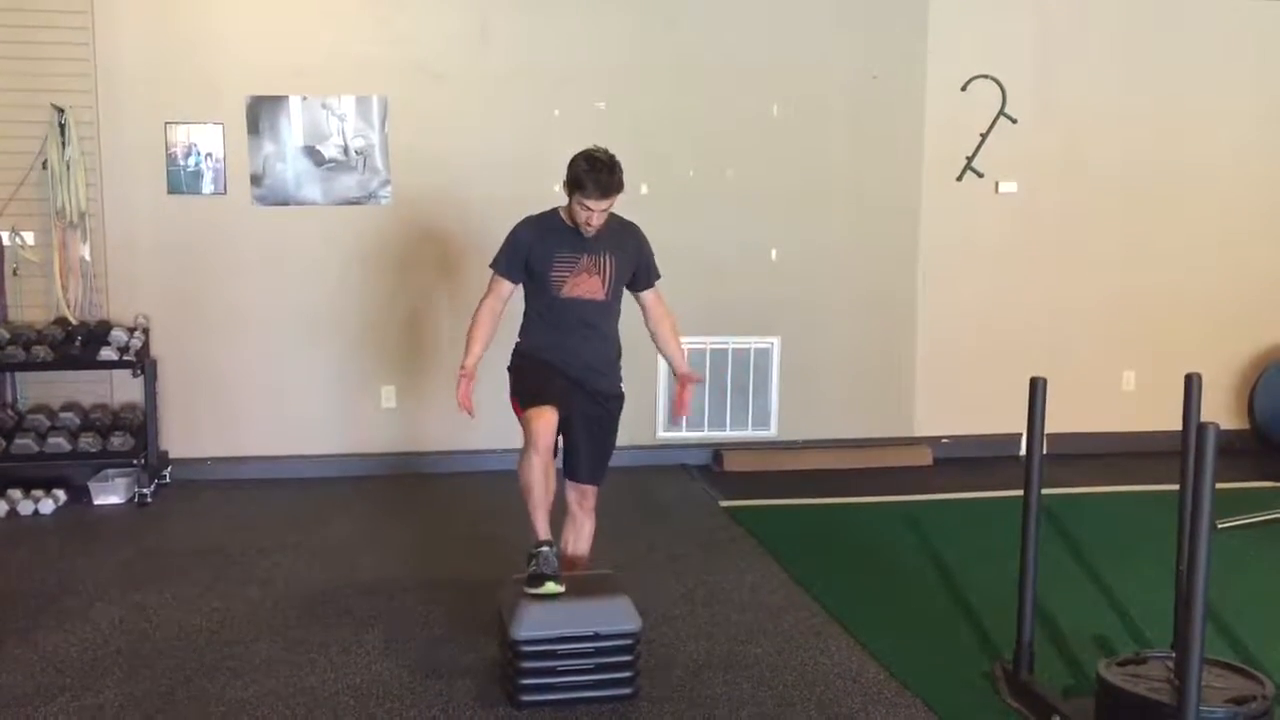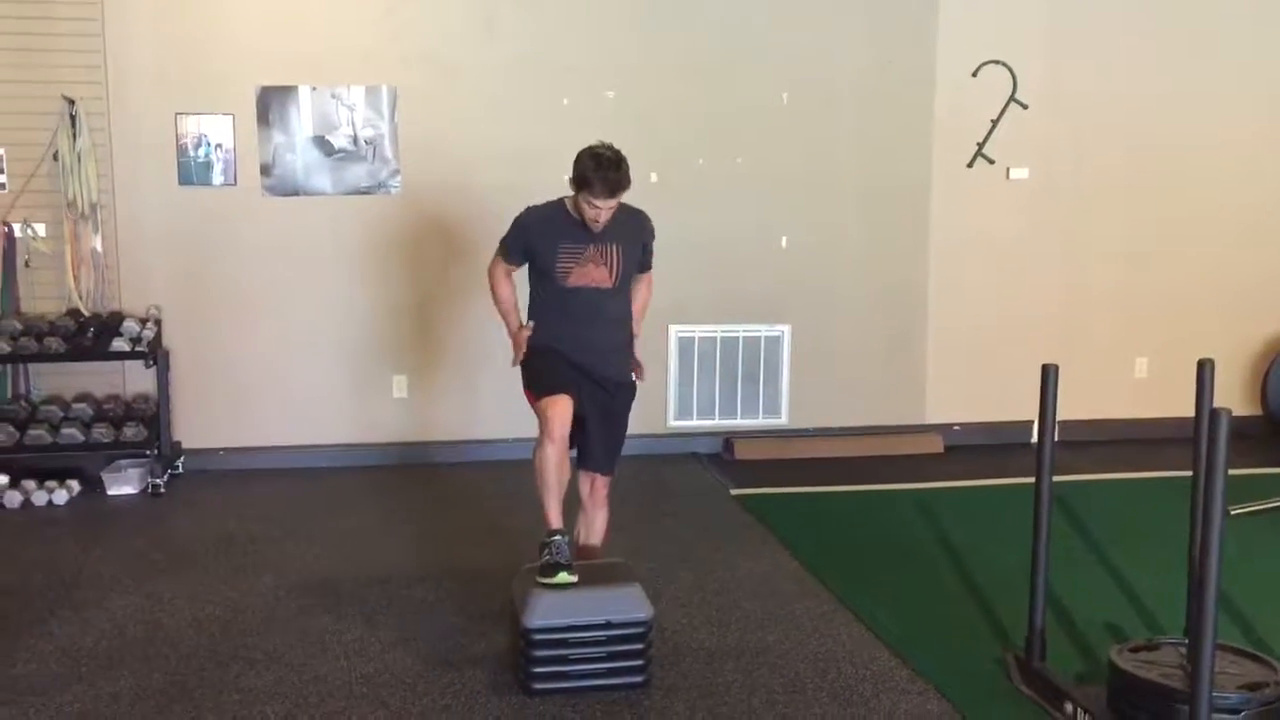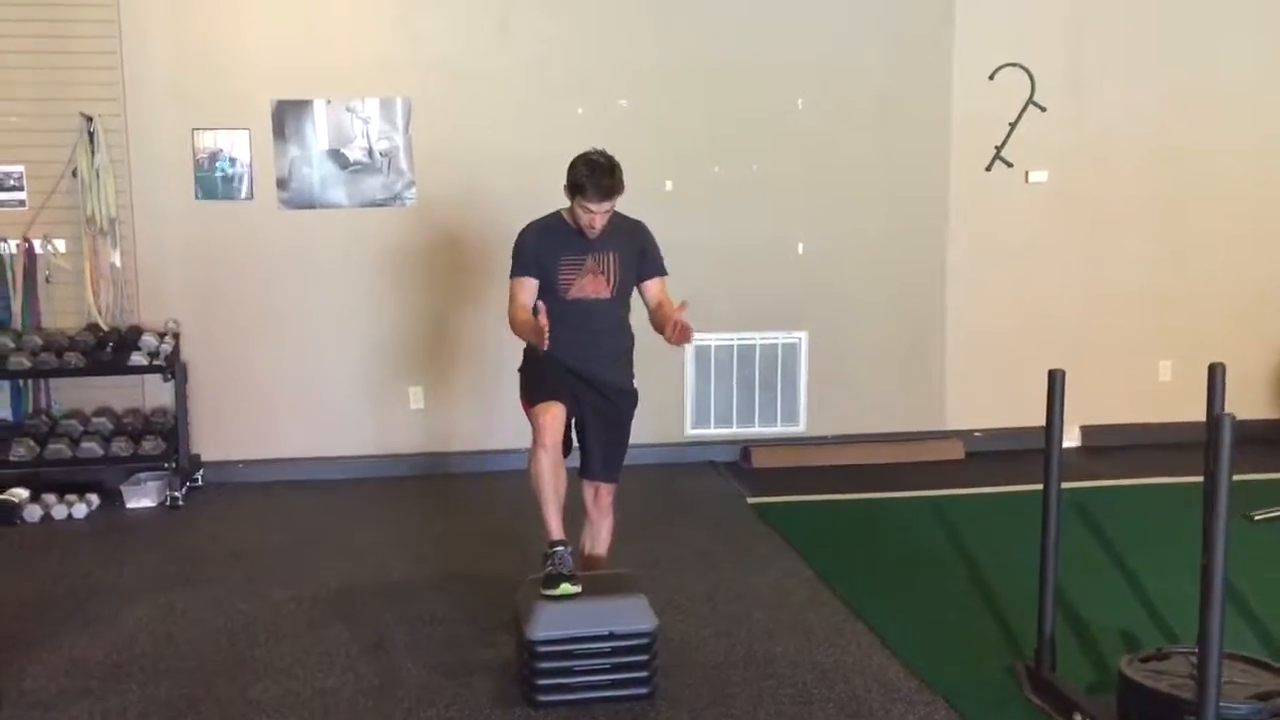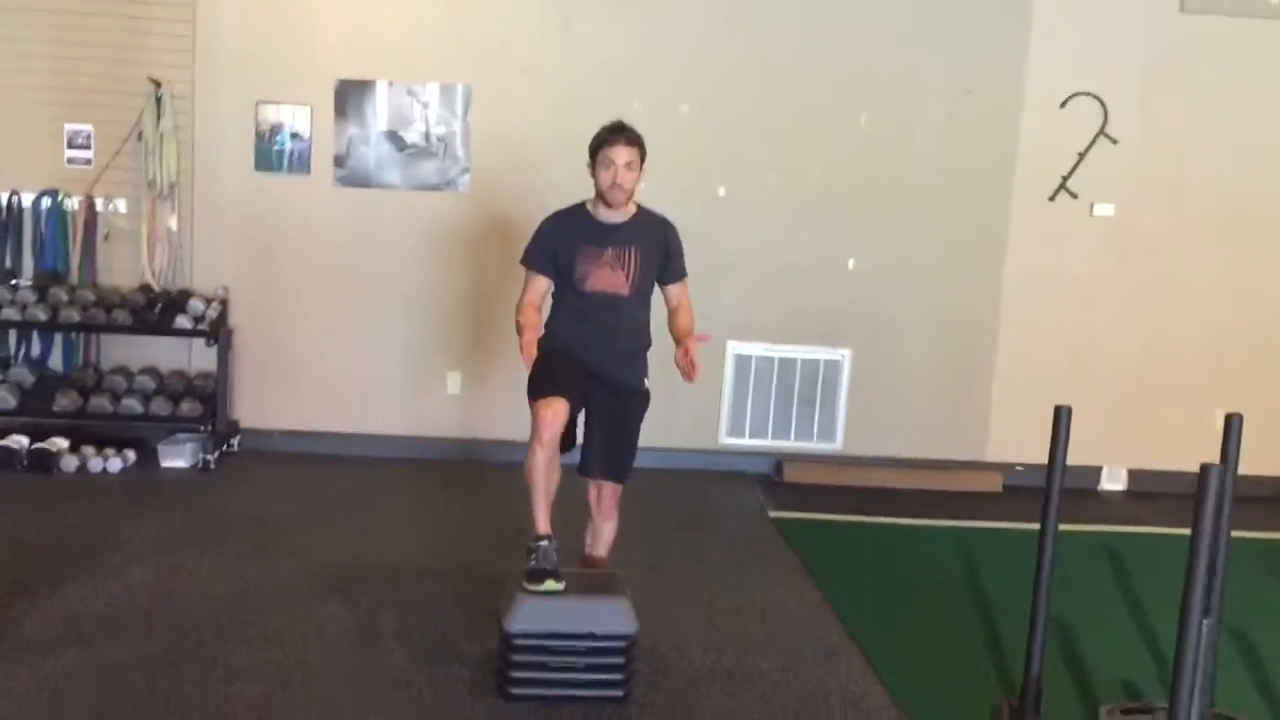
dt=0.5s
person 1, frame 1
left shoulder: (629, 239)
right shoulder: (531, 233)
left elbow: (653, 307)
right elbow: (494, 301)
left wrist: (682, 370)
right wrist: (469, 366)
left hip: (600, 379)
right hip: (539, 363)
left knee: (583, 498)
right knee: (541, 431)
left ankle: (572, 591)
right ankle: (542, 550)
person 1, frame 2
left shoulder: (638, 226)
right shoulder: (536, 222)
right elbow: (500, 272)
left wrist: (630, 333)
right wrist: (516, 328)
left hip: (611, 367)
right hip: (551, 353)
left knee: (596, 485)
right knee: (557, 419)
right ankle: (554, 541)
person 1, frame 3
left shoulder: (635, 236)
right shoulder: (537, 238)
left elbow: (657, 302)
right elbow: (518, 310)
left wrist: (670, 321)
right wrist: (535, 330)
left hip: (612, 374)
right hip: (552, 363)
left knee: (601, 494)
right knee: (548, 425)
right ankle: (557, 551)
person 1, frame 4
left shoulder: (660, 233)
right shoulder: (559, 227)
left elbow: (677, 303)
right elbow: (532, 297)
left wrist: (684, 340)
right wrist: (529, 330)
left hip: (624, 373)
right hip: (564, 354)
left knee: (606, 493)
right knee: (548, 422)
right ankle: (542, 545)
